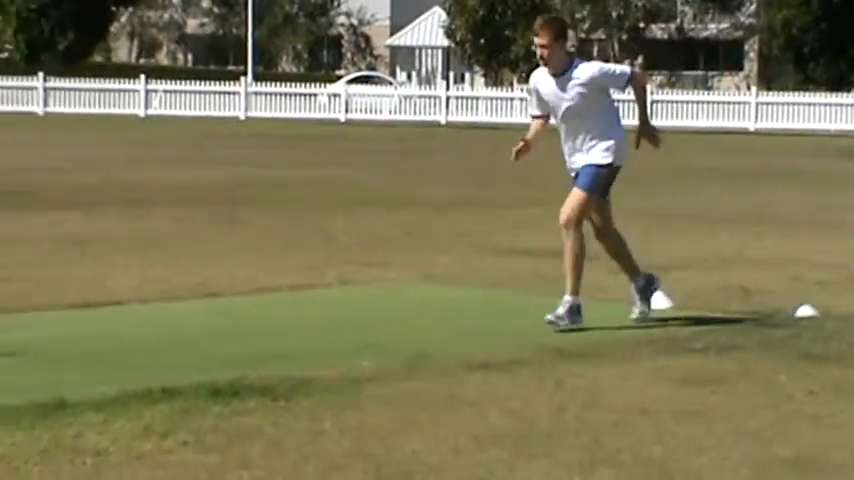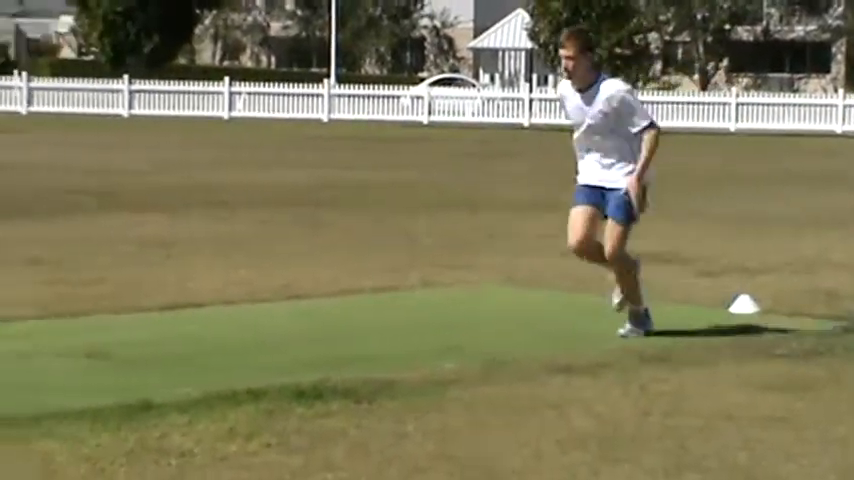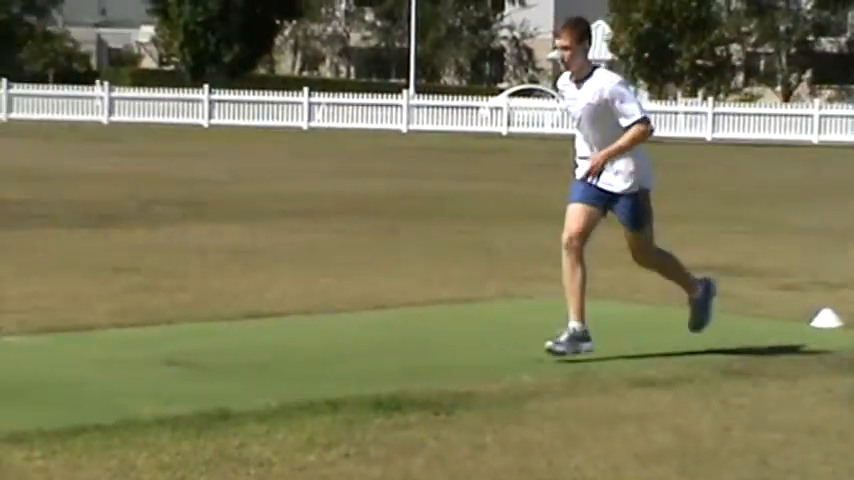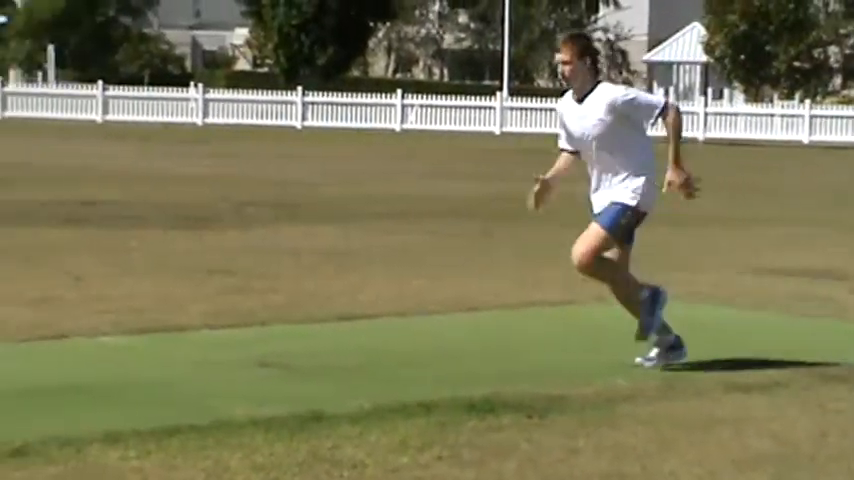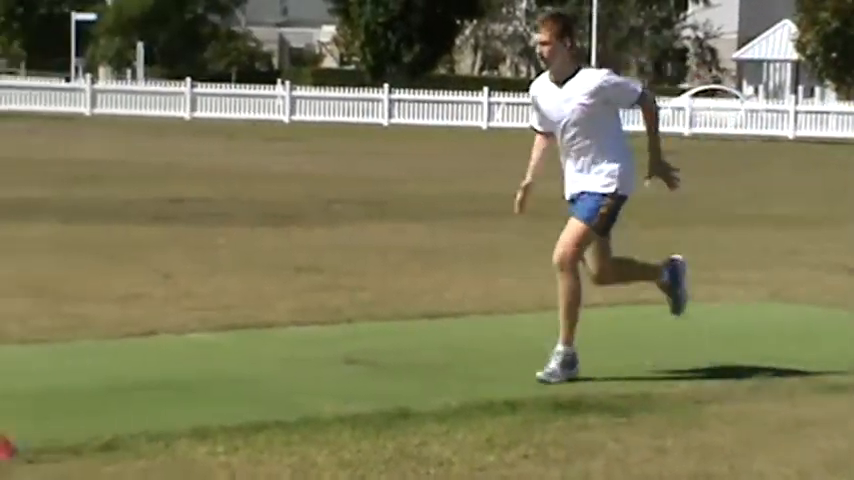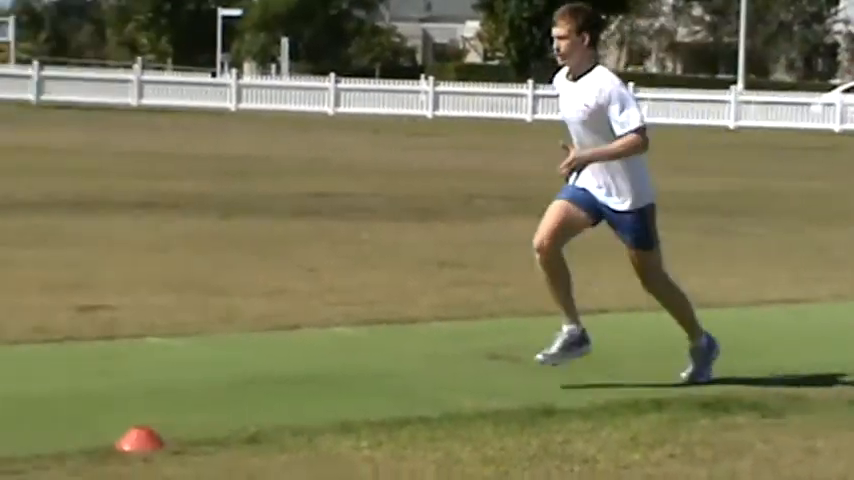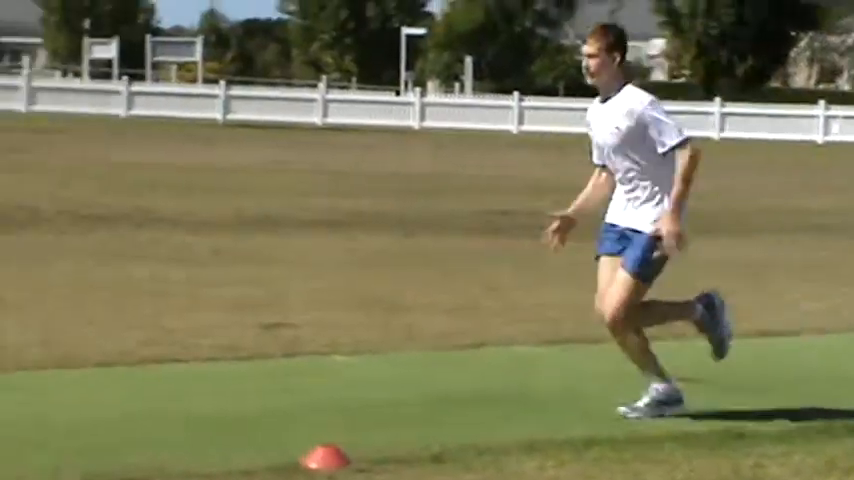
dt=0.2s
person 1, frame 1
left shoulder: (591, 72)
right shoulder: (537, 79)
left elbow: (636, 76)
right elbow: (540, 118)
left wrist: (644, 122)
right wrist: (527, 141)
left hip: (603, 154)
right hip: (577, 160)
left knee: (568, 220)
right knee: (603, 230)
left ankle: (571, 305)
right ankle: (642, 283)
person 1, frame 2
left shoulder: (615, 92)
right shoulder: (565, 91)
left elbow: (651, 132)
left wrist: (639, 177)
left hip: (623, 178)
right hip: (589, 177)
left knee: (613, 251)
right knee: (577, 244)
left ankle: (639, 313)
right ankle: (626, 270)
person 1, frame 3
left shoulder: (609, 84)
right shoulder: (565, 84)
left elbow: (643, 128)
left wrist: (604, 156)
left hip: (625, 177)
right hip: (589, 176)
left knee: (644, 255)
right knee: (570, 242)
left ankle: (698, 291)
right ankle: (577, 330)
person 1, frame 4
left shoulder: (616, 97)
right shoulder: (565, 107)
left elbow: (670, 110)
right elbow: (570, 154)
left wrist: (675, 166)
right wrist: (547, 180)
left hip: (632, 193)
right hip: (604, 194)
left knee: (583, 258)
right knee: (618, 277)
left ankle: (646, 295)
right ankle: (667, 341)
person 1, frame 5
left shoulder: (598, 82)
right shoulder: (538, 89)
left elbow: (646, 100)
left wrist: (655, 157)
right wrist: (528, 180)
left hip: (607, 182)
right hip: (578, 185)
left knee: (564, 259)
right knee: (600, 273)
left ankle: (566, 353)
right ankle: (667, 273)
person 1, frame 6
left shoulder: (609, 86)
right shoulder: (561, 81)
left elbow: (640, 140)
left wrist: (587, 156)
left hip: (626, 191)
right hip: (587, 184)
left knee: (650, 278)
right knee: (543, 244)
left ankle: (701, 345)
right ankle: (573, 331)
person 1, frame 7
left shoulder: (640, 105)
right shoulder: (595, 110)
left elbow: (688, 153)
left wrist: (673, 213)
right wrist: (572, 215)
left hip: (652, 221)
right hip: (620, 219)
left knee: (617, 314)
right knee: (608, 312)
left ankle: (701, 310)
right ankle: (663, 388)
